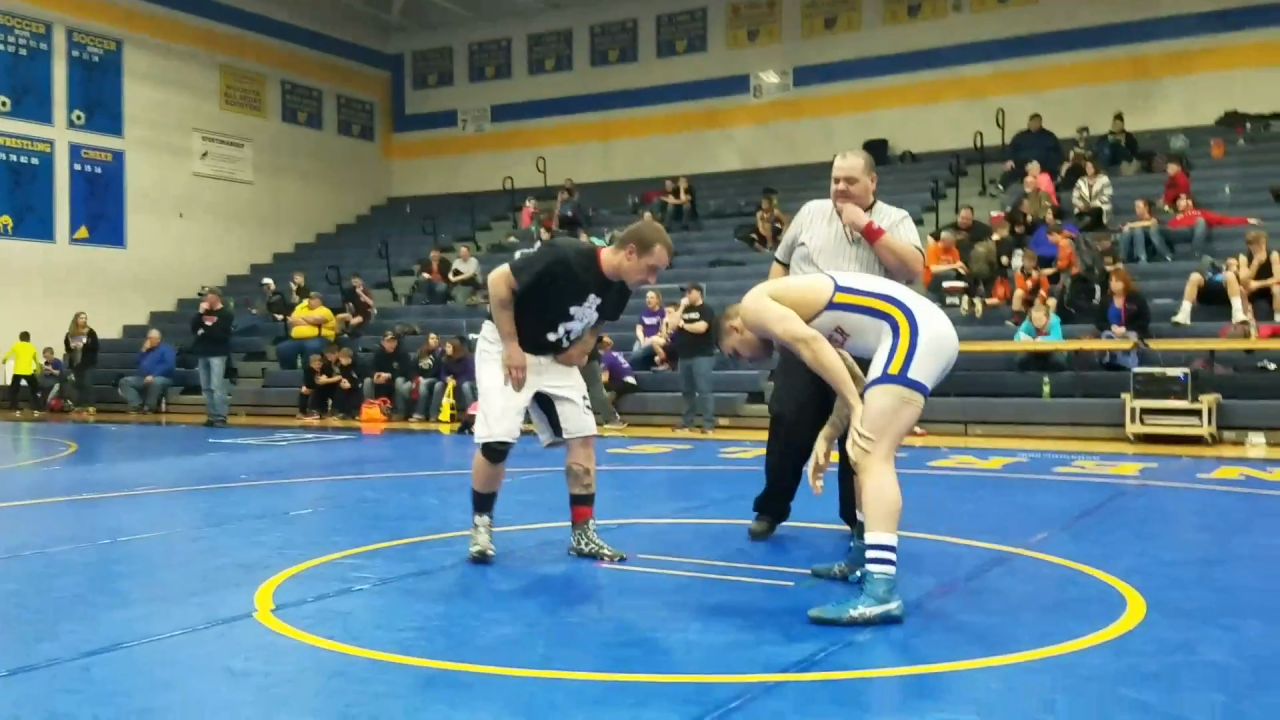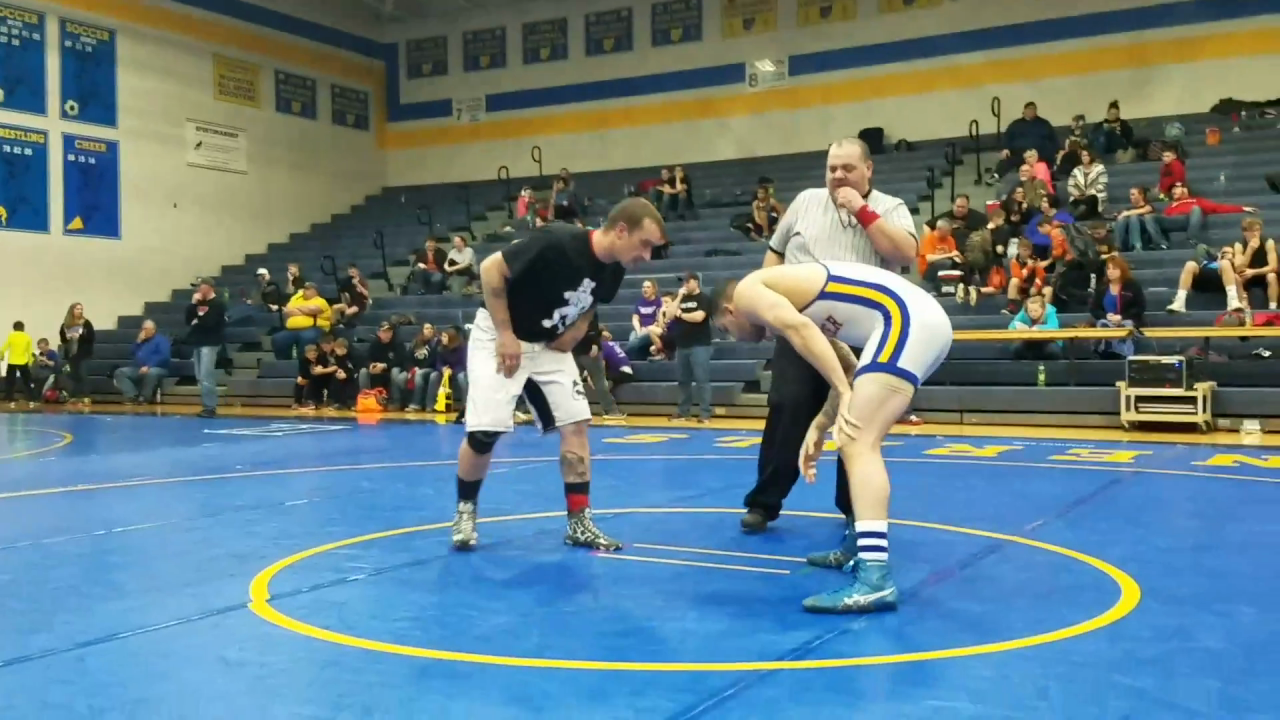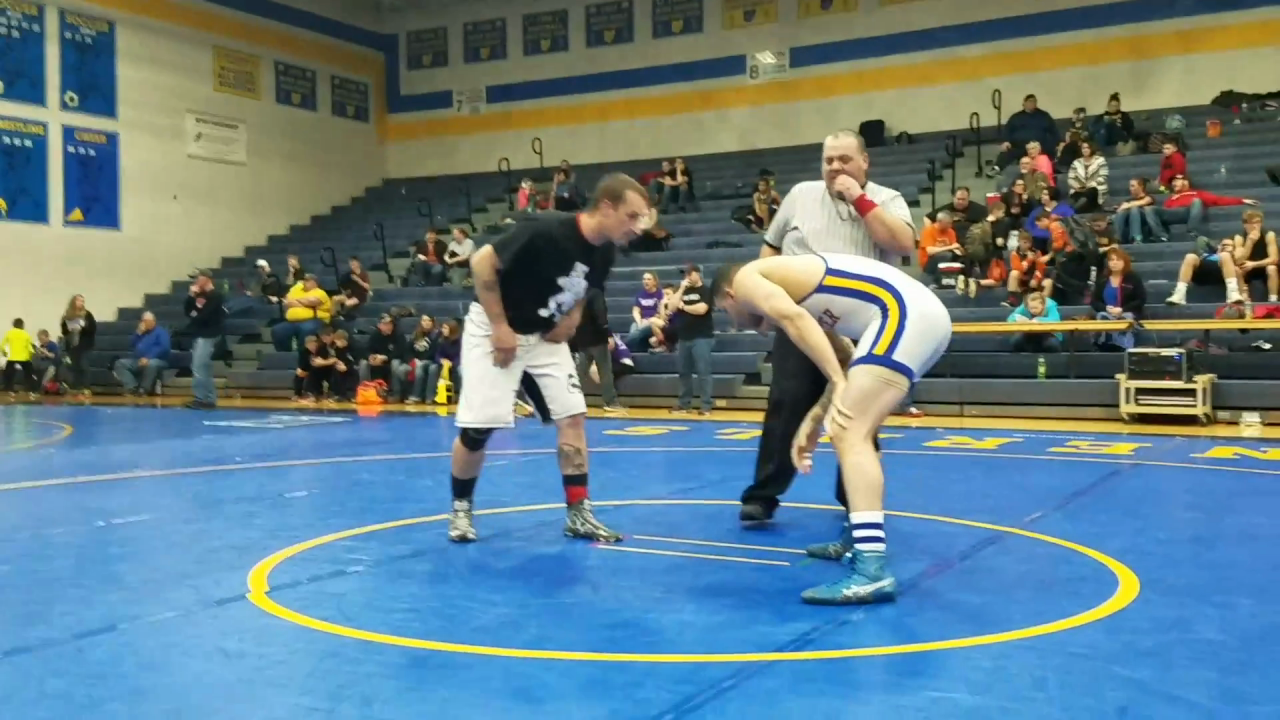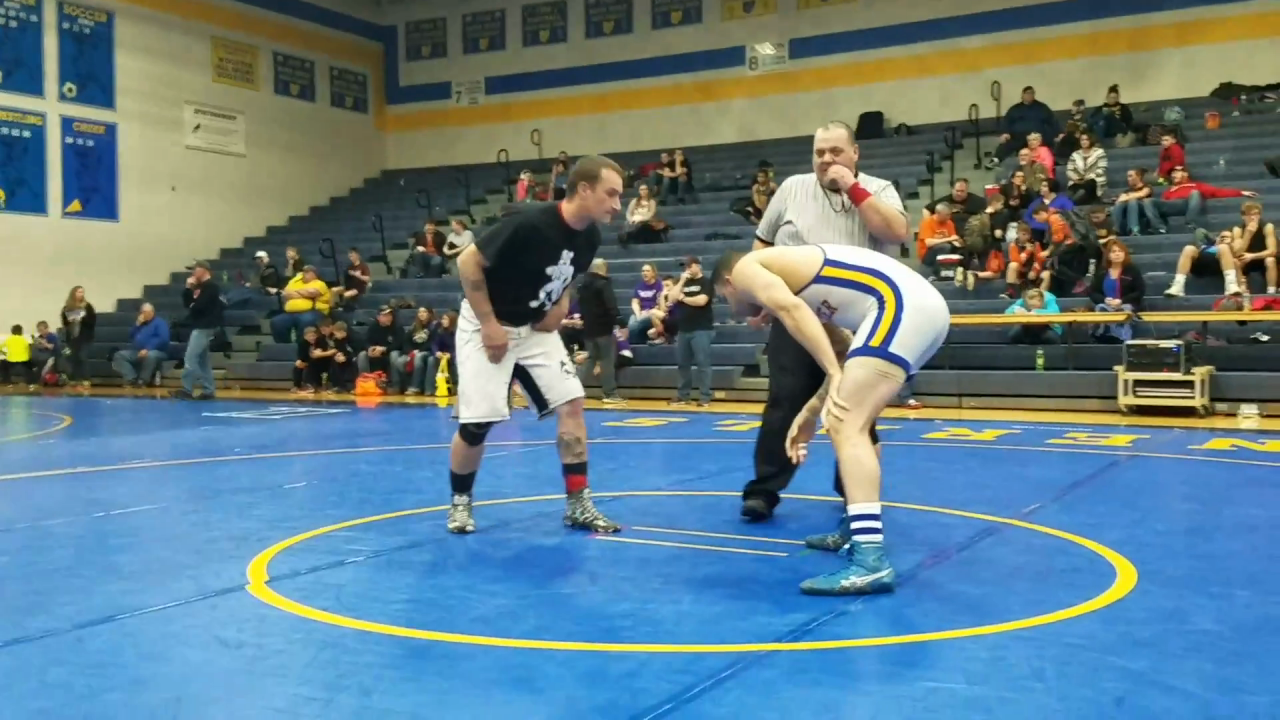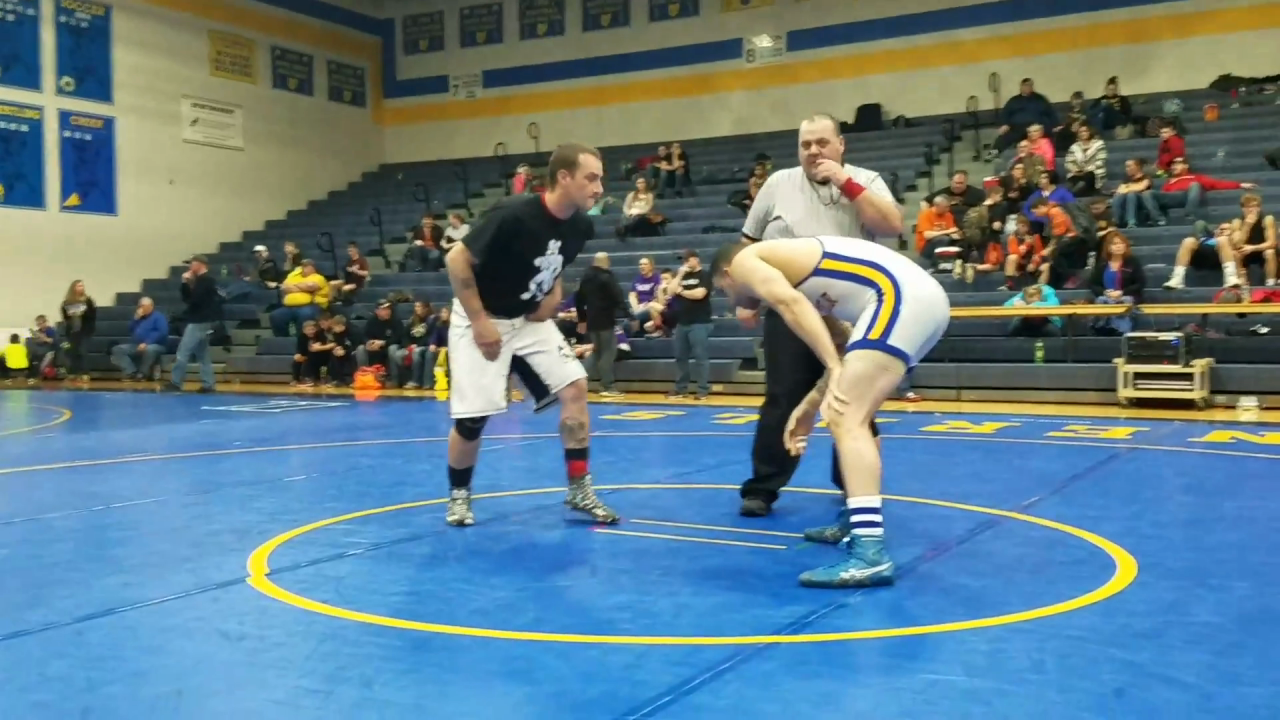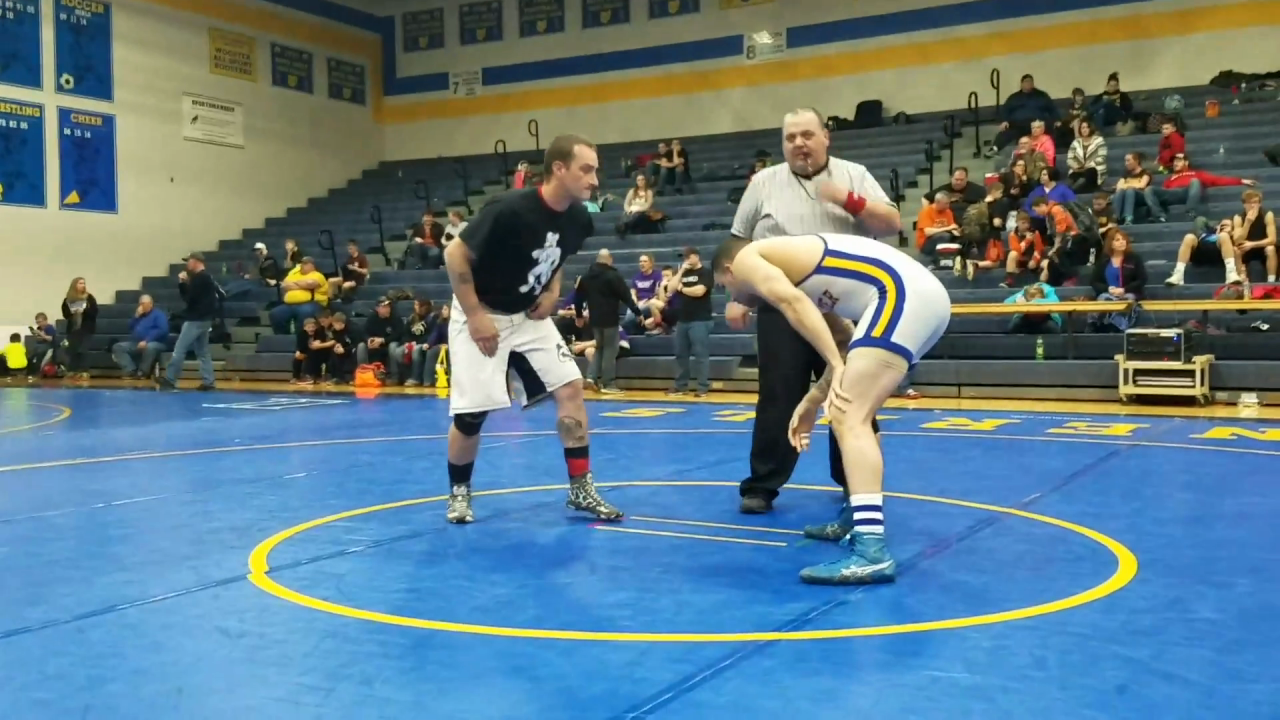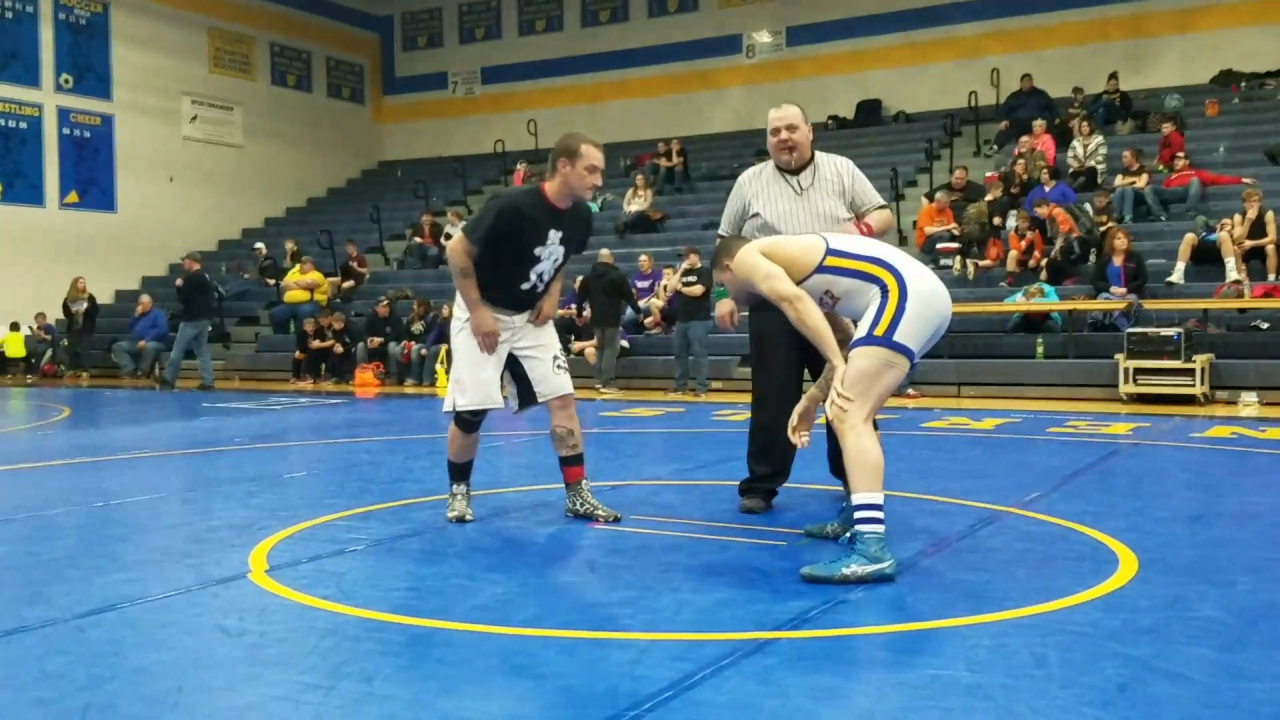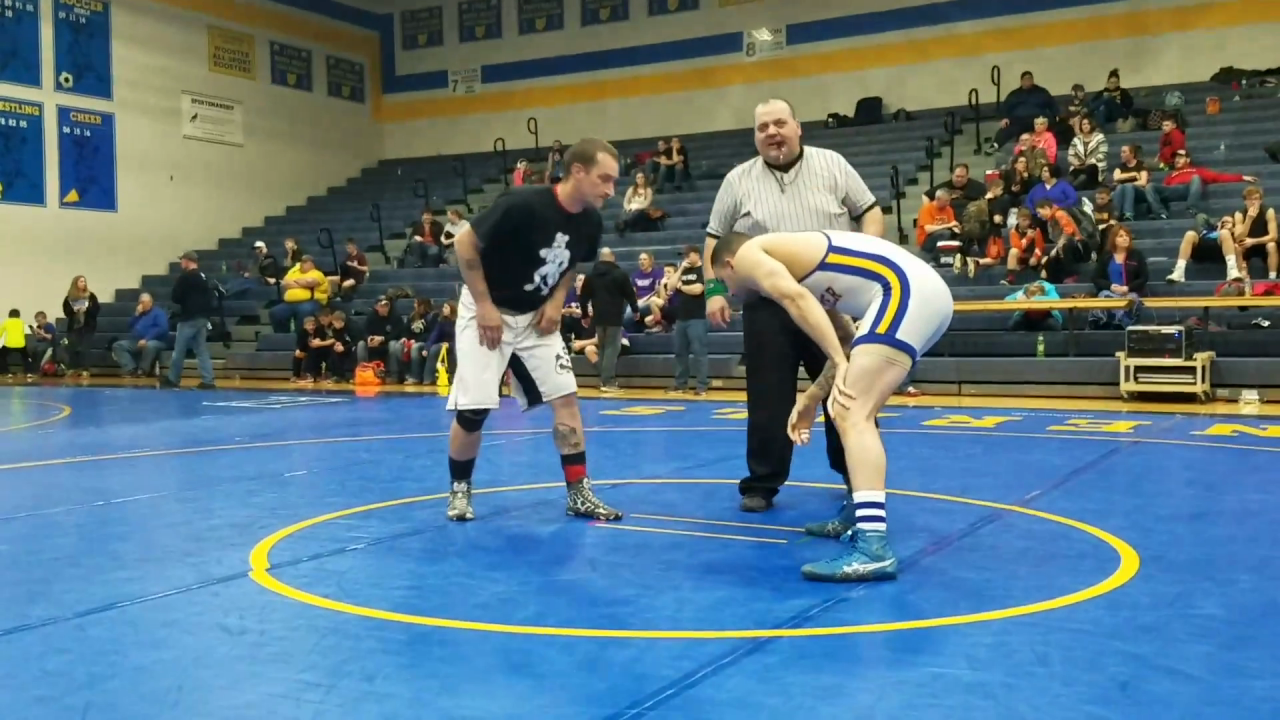
dt=0.1s
person 1, frame 1
left shoulder: (894, 220)
right shoulder: (810, 212)
left elbow: (912, 268)
right elbow: (781, 265)
left wrist: (868, 227)
right knee: (789, 420)
left ankle: (860, 518)
right ankle: (771, 506)
person 1, frame 2
left shoulder: (889, 208)
right shoulder: (805, 201)
left elbow: (905, 253)
right elbow: (775, 253)
left wrist: (862, 210)
right knee: (786, 411)
left ankle: (855, 508)
right ankle: (764, 501)
person 1, frame 3
left shoulder: (886, 200)
right shoulder: (800, 196)
left elbow: (902, 244)
right elbow: (770, 249)
left wrist: (860, 199)
right knee: (786, 406)
right ankle: (762, 495)
person 1, frame 4
left shoulder: (878, 190)
right shoulder: (792, 189)
left elbow: (896, 232)
right elbow: (762, 243)
left wrist: (853, 188)
right knee: (785, 402)
right ankle: (763, 490)
person 1, frame 5
left shoulder: (864, 182)
right shoulder: (777, 185)
left elbow: (892, 225)
right elbow: (749, 243)
left wrist: (847, 184)
right knee: (782, 400)
right ankle: (762, 487)
person 1, frame 6
left shoulder: (853, 176)
right shoulder: (764, 182)
left elbow: (891, 224)
right elbow: (739, 243)
left wrist: (850, 199)
right wrist: (736, 295)
right hip: (781, 311)
right knee: (778, 399)
right ankle: (760, 485)
person 1, frame 7
left shoulder: (841, 170)
right shoulder: (750, 182)
left elbow: (883, 217)
right elbow: (727, 241)
left wrist: (862, 232)
right wrist: (724, 293)
right hip: (772, 311)
right knee: (772, 399)
right ankle: (761, 485)
person 1, frame 8
left shoulder: (832, 165)
right shoulder: (738, 180)
left elbow: (873, 214)
right elbow: (715, 240)
right wrist: (715, 290)
right hip: (767, 308)
right knee: (768, 399)
left ankle: (855, 474)
right ankle: (761, 483)
person 2, frame 1
left shoulder: (620, 289)
right shoulder: (563, 257)
right elbow: (499, 281)
left wrist: (583, 345)
right wrist: (512, 345)
left hip: (555, 358)
right hip: (507, 346)
left knee: (583, 437)
right knee: (497, 441)
left ankle: (583, 534)
right ankle: (481, 524)
person 2, frame 2
left shoulder: (613, 271)
right shoulder: (556, 243)
right elbow: (491, 269)
left wrist: (577, 329)
right wrist: (505, 335)
left hip: (549, 345)
right hip: (500, 337)
left knee: (576, 425)
right knee: (485, 432)
left ankle: (579, 523)
right ankle: (465, 511)
person 2, frame 3
left shoulder: (605, 253)
right shoulder: (544, 231)
right elbow: (482, 263)
left wrist: (573, 316)
right wrist: (499, 327)
left hip: (545, 338)
right hip: (495, 329)
left knee: (574, 418)
right knee: (479, 427)
left ankle: (579, 515)
right ankle: (460, 508)
person 2, frame 4
left shoulder: (590, 236)
right shoulder: (528, 223)
right elbow: (468, 262)
left wrist: (561, 305)
right wrist: (489, 324)
left hip: (535, 328)
right hip: (486, 326)
left knee: (571, 404)
right knee: (477, 422)
left ankle: (579, 503)
right ankle: (460, 501)
person 2, frame 5
left shoulder: (579, 225)
right shoulder: (512, 216)
right elbow: (457, 261)
left wrist: (554, 294)
right wrist: (479, 321)
left hip: (530, 320)
right hip: (483, 321)
left knee: (574, 388)
right knee: (472, 417)
left ankle: (580, 490)
right ankle: (459, 496)
person 2, frame 6
left shoulder: (578, 219)
right shoulder: (509, 210)
right elbow: (455, 256)
left wrist: (553, 292)
right wrist: (476, 316)
left hip: (528, 316)
right hip: (482, 316)
left knee: (570, 388)
right knee: (471, 413)
left ankle: (581, 489)
right ankle: (459, 492)
person 2, frame 7
left shoulder: (581, 216)
right shoulder: (512, 205)
right elbow: (457, 251)
left wrist: (553, 294)
right wrist: (478, 312)
left hip: (531, 317)
right hip: (484, 315)
left knee: (562, 398)
right knee: (470, 410)
left ankle: (578, 495)
right ankle: (458, 491)
person 2, frame 8
left shoulder: (591, 223)
right shoulder: (521, 204)
right elbow: (465, 244)
left wrist: (557, 301)
right wrist: (484, 305)
left hip: (536, 318)
right hip: (489, 313)
left knee: (565, 398)
right knee: (472, 410)
left ankle: (579, 494)
right ankle: (460, 489)
person 3, frame 1
left shoulder: (752, 305)
right shoulder: (786, 307)
left elbow: (809, 341)
right elbow: (853, 383)
left wrist: (857, 407)
right wrist: (826, 439)
left hip: (913, 330)
right hip: (932, 329)
left knee: (869, 455)
right knee: (869, 450)
left ankle: (880, 593)
right ankle: (865, 557)
person 3, frame 2
left shoulder: (747, 291)
right shoulder: (782, 295)
left elbow: (800, 328)
right elbow: (846, 371)
left wrist: (846, 396)
right wrist: (818, 427)
left hip: (905, 319)
right hip: (926, 318)
left knee: (857, 443)
right knee: (860, 438)
left ankle: (874, 580)
right ankle: (860, 545)
person 3, frame 3
left shoulder: (745, 279)
right shoulder: (783, 278)
left elbow: (795, 319)
right elbow: (846, 365)
left wrist: (840, 385)
right wrist: (814, 421)
left hip: (903, 313)
right hip: (927, 313)
left knee: (848, 434)
right knee: (856, 430)
left ankle: (872, 571)
right ankle: (859, 538)
person 3, frame 4
left shoulder: (745, 269)
right shoulder: (784, 271)
left elbow: (792, 310)
right elbow: (844, 354)
left wrist: (836, 378)
right wrist: (810, 412)
left hip: (900, 304)
right hip: (926, 304)
left knee: (844, 426)
right knee: (853, 422)
left ankle: (870, 561)
right ankle: (858, 530)
person 3, frame 5
left shoulder: (744, 261)
right shoulder: (784, 261)
left elbow: (792, 304)
right elbow: (843, 346)
left wrist: (835, 371)
right wrist: (810, 404)
left hip: (900, 296)
right hip: (925, 296)
left knee: (845, 420)
right knee: (853, 416)
left ankle: (869, 554)
right ankle: (857, 522)
person 3, frame 6
left shoulder: (746, 259)
right shoulder: (786, 260)
left elbow: (793, 302)
right elbow: (844, 343)
left wrist: (837, 369)
right wrist: (812, 402)
left hip: (902, 294)
right hip: (926, 294)
left knee: (847, 417)
right knee: (855, 413)
left ankle: (871, 552)
right ankle: (858, 520)
person 3, frame 7
left shoulder: (746, 258)
right shoulder: (783, 257)
left elbow: (794, 301)
right elbow: (844, 342)
left wrist: (840, 367)
right wrist: (812, 400)
left hip: (903, 293)
right hip: (926, 292)
left knee: (848, 417)
right knee: (855, 412)
left ankle: (872, 550)
right ankle: (858, 518)
person 3, frame 8
left shoulder: (748, 254)
right shoulder: (784, 255)
left elbow: (797, 298)
right elbow: (845, 341)
left wrist: (841, 364)
right wrist: (812, 398)
left hip: (905, 290)
right hip: (927, 290)
left knee: (851, 415)
right knee: (857, 410)
left ankle: (874, 548)
right ankle: (859, 517)
